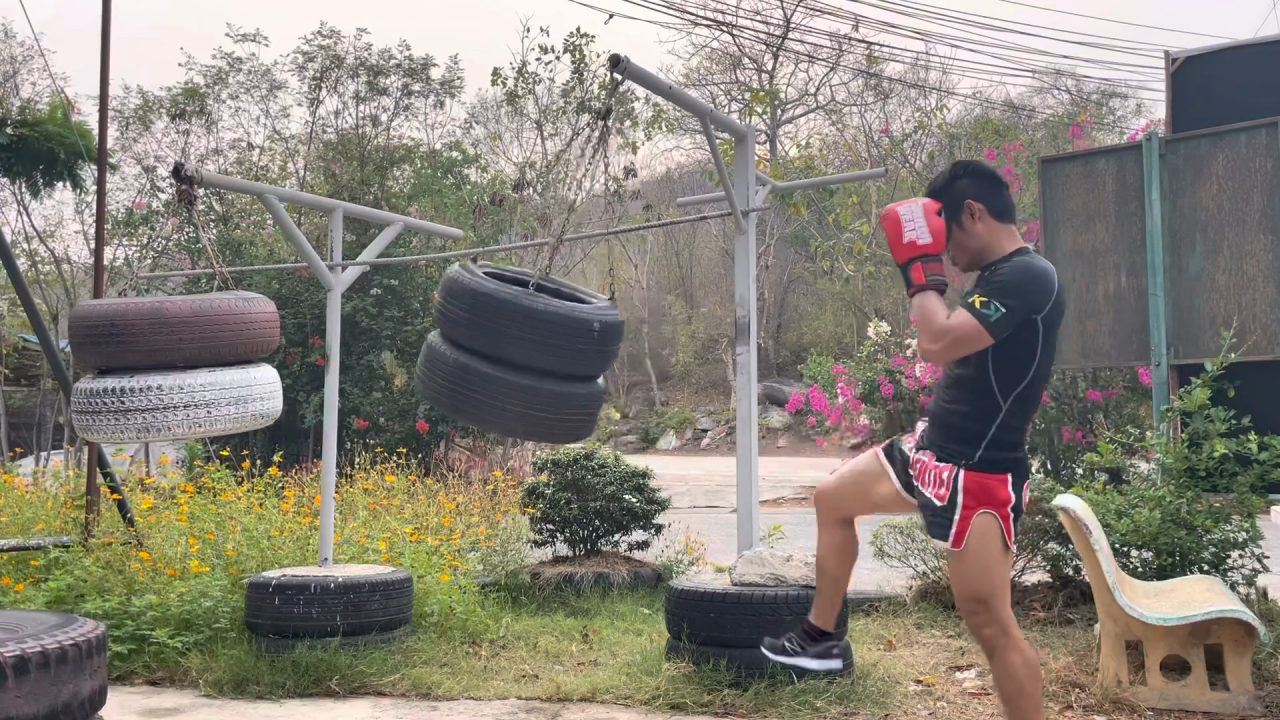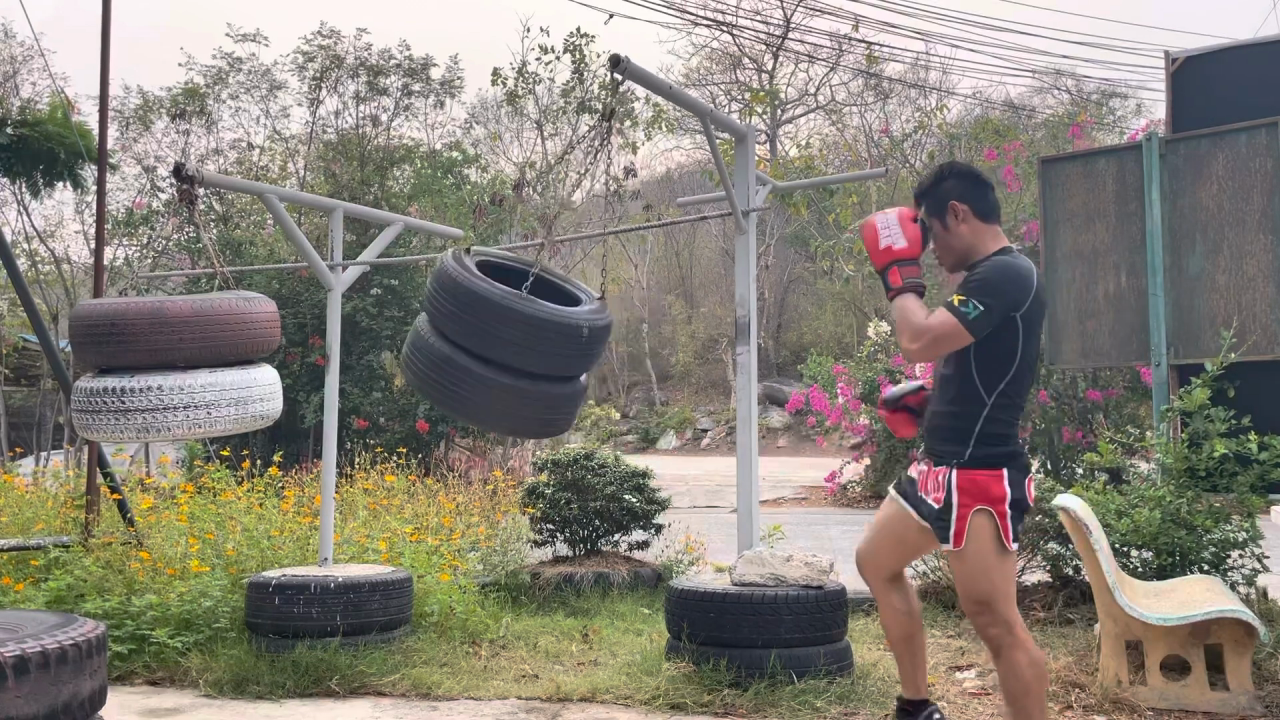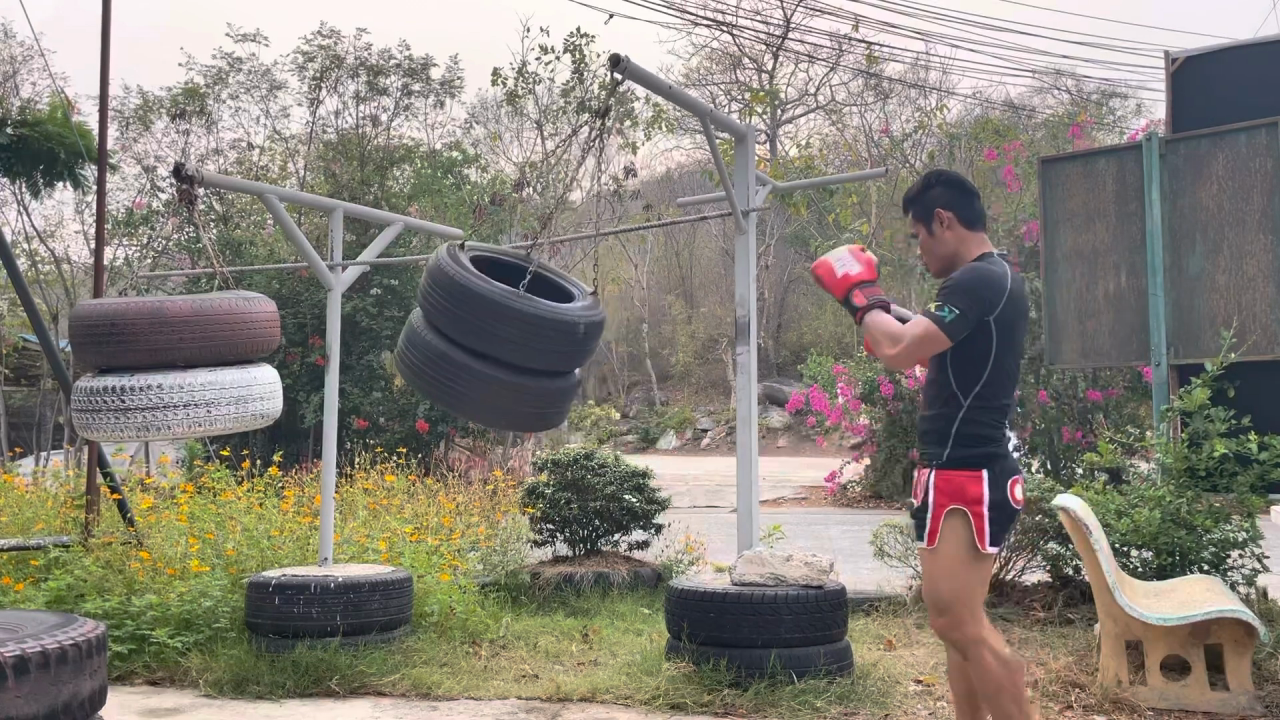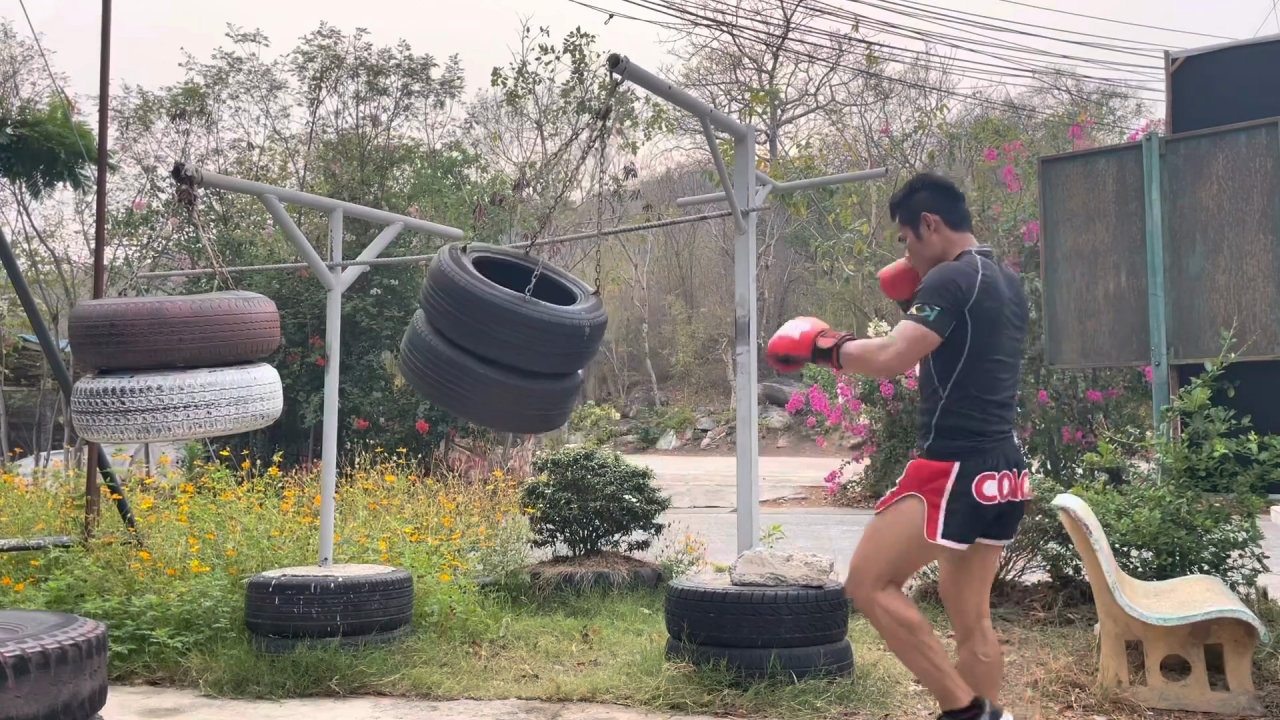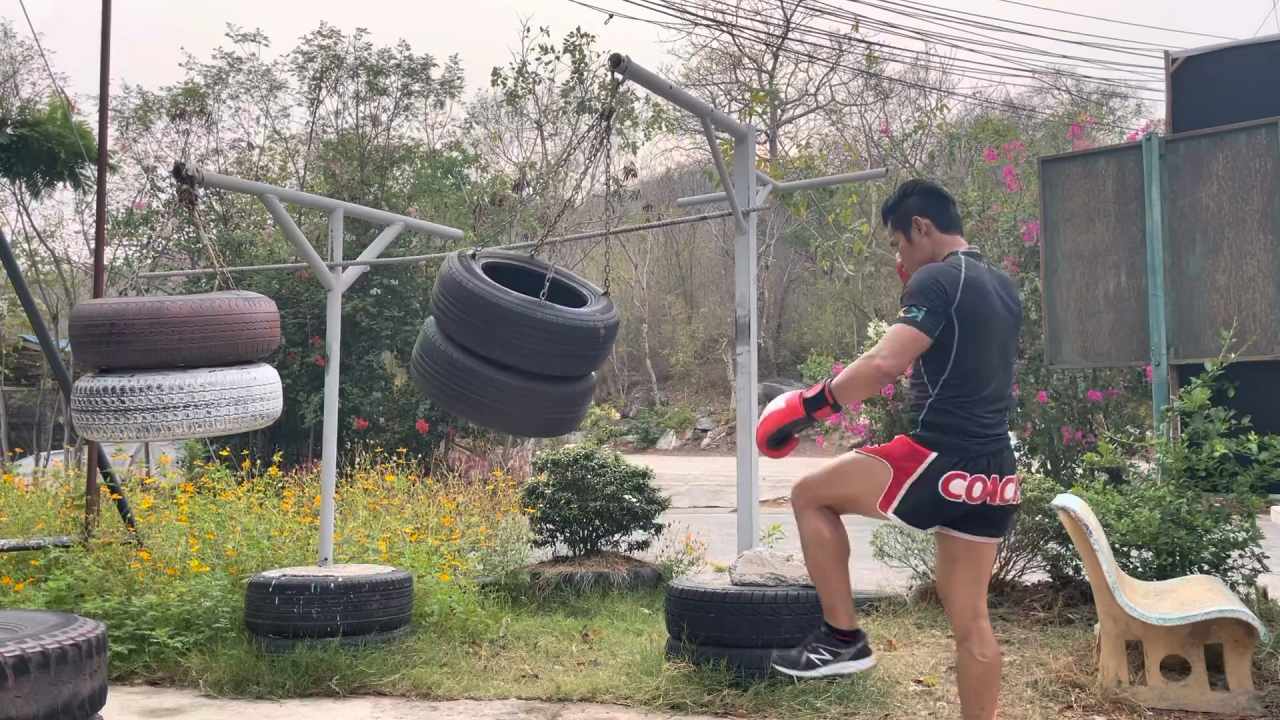
dt=0.1s
person 1, frame 1
left shoulder: (1032, 278)
right shoulder: (998, 275)
left elbow: (940, 344)
left wrist: (920, 267)
left hip: (979, 477)
right hip: (932, 450)
left knee: (990, 624)
right knee: (832, 496)
right ankle: (818, 637)
person 1, frame 2
left shoulder: (1007, 277)
right shoulder: (996, 274)
left elbow: (918, 343)
left wrist: (898, 270)
right wrist: (931, 397)
left hip: (977, 476)
right hip: (943, 465)
left knee: (995, 624)
right knee: (875, 561)
person 1, frame 3
left shoulder: (976, 281)
right shoulder: (997, 282)
left elbow: (898, 351)
left wrist: (862, 296)
right wrist: (886, 314)
left hip: (965, 481)
right hip: (980, 477)
left knee: (961, 625)
right knee: (956, 620)
person 1, frame 4
left shoulder: (953, 278)
right shoulder: (1005, 282)
left elbow: (890, 357)
left wrist: (826, 346)
right wrist: (918, 302)
left hip: (951, 470)
right hip: (998, 473)
left knee: (867, 586)
right knee: (970, 618)
person 1, frame 5
left shoulder: (936, 280)
right shoulder: (1002, 288)
left elbow: (885, 363)
left wrist: (811, 403)
left hip: (937, 461)
right hip: (994, 473)
left knee: (811, 496)
right knee: (967, 618)
left ankle: (843, 636)
